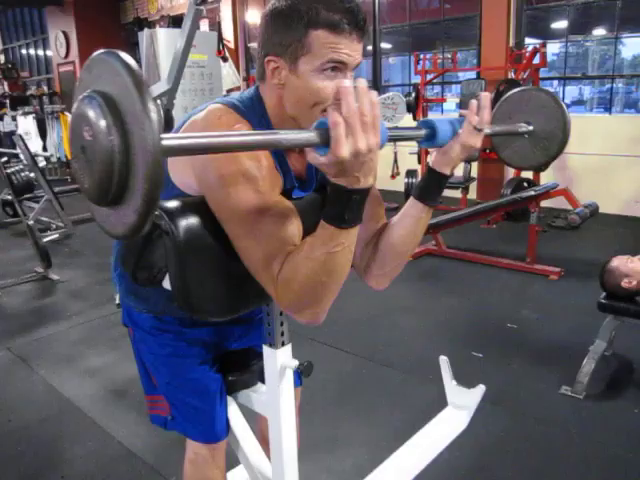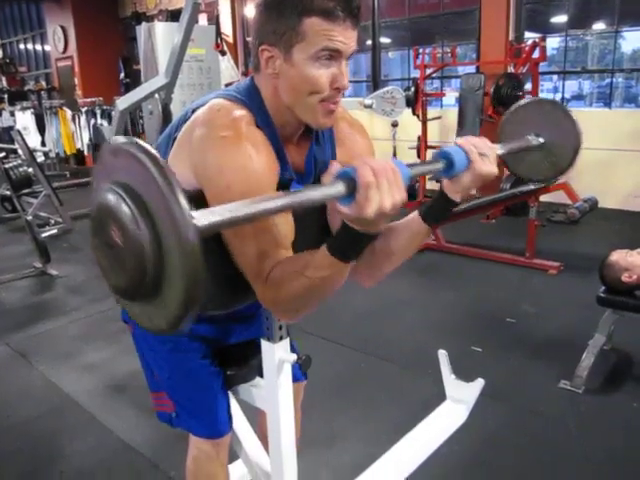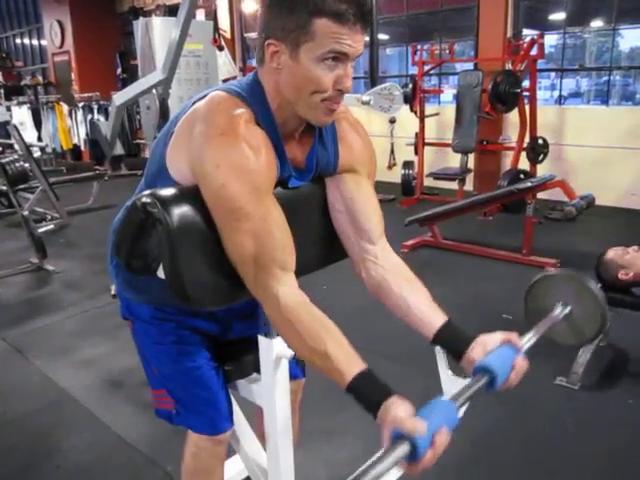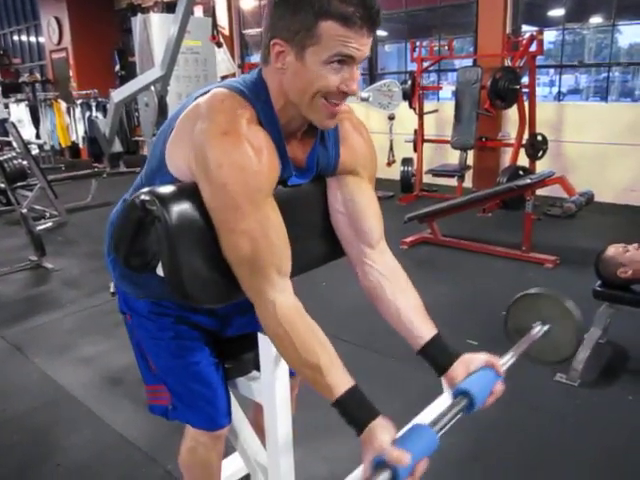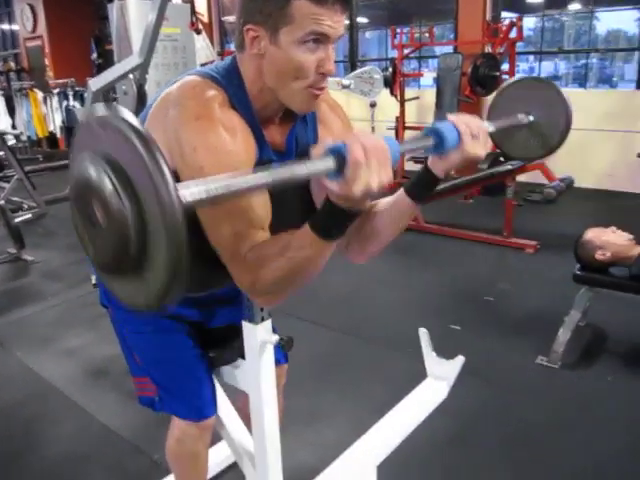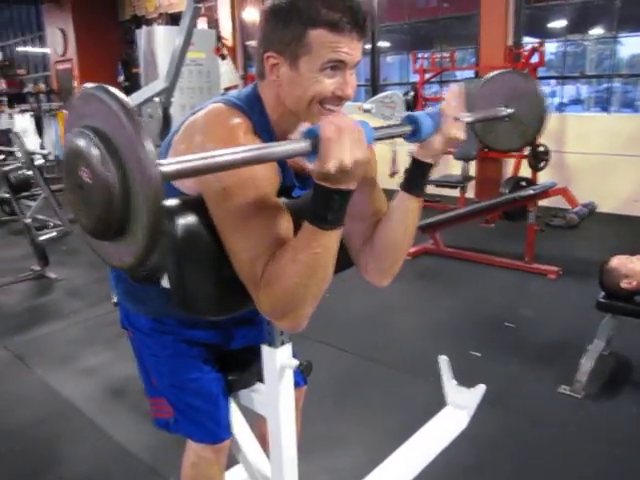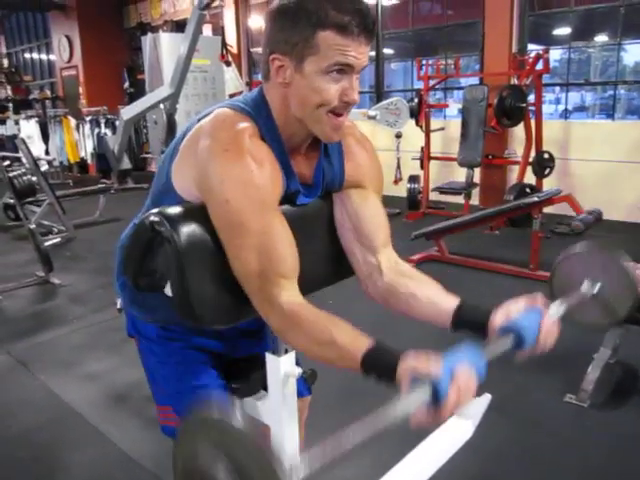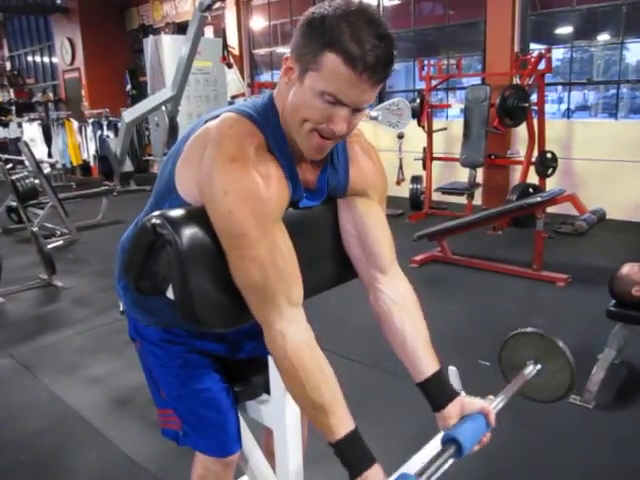
dt=0.7s
person 1, frame 1
left shoulder: (349, 137)
left elbow: (376, 271)
right elbow: (306, 305)
left wrist: (439, 174)
right wrist: (351, 189)
right hip: (167, 300)
right knee: (209, 435)
person 1, frame 2
left shoulder: (343, 135)
right shoulder: (230, 138)
left elbow: (364, 267)
right elbow: (282, 297)
left wrist: (447, 198)
right wrist: (360, 230)
left hip: (239, 284)
left knee: (286, 387)
right knee: (212, 430)
person 1, frame 3
left shoulder: (343, 136)
right shoulder: (229, 137)
left elbow: (373, 255)
right elbow: (279, 291)
left wrist: (461, 343)
right wrist: (380, 401)
left hip: (239, 279)
right hip: (163, 290)
left knee: (286, 382)
right knee: (211, 426)
person 1, frame 4
left shoulder: (347, 137)
right shoulder: (231, 136)
left elbow: (373, 256)
right elbow: (273, 295)
left wrist: (447, 361)
right wrist: (365, 420)
left hip: (235, 272)
right hip: (161, 281)
right knee: (210, 420)
person 1, frame 5
left shoulder: (322, 117)
right shoulder: (204, 117)
left elbow: (357, 244)
right elbow: (261, 283)
left wrist: (431, 175)
right wrist: (341, 208)
left hip: (221, 267)
left knee: (268, 369)
right knee: (195, 412)
person 1, frame 6
left shoulder: (343, 138)
right shoulder: (228, 140)
left elbow: (378, 269)
right elbow: (288, 311)
left wrist: (422, 165)
right wrist: (333, 192)
left hip: (239, 290)
right hip: (165, 300)
right knee: (211, 435)
person 1, frame 7
left shoulder: (349, 149)
right shoulder: (236, 151)
left elbow: (379, 267)
right elbow: (281, 304)
left wrist: (483, 320)
right wrist: (395, 368)
left hip: (246, 298)
right hip: (172, 306)
left knee: (291, 399)
person 1, frame 8
left shoulder: (356, 158)
right shoulder: (238, 159)
left elbow: (385, 280)
right elbow: (285, 323)
left wrist: (443, 397)
left hip: (247, 298)
right hip: (171, 306)
left knee: (292, 401)
